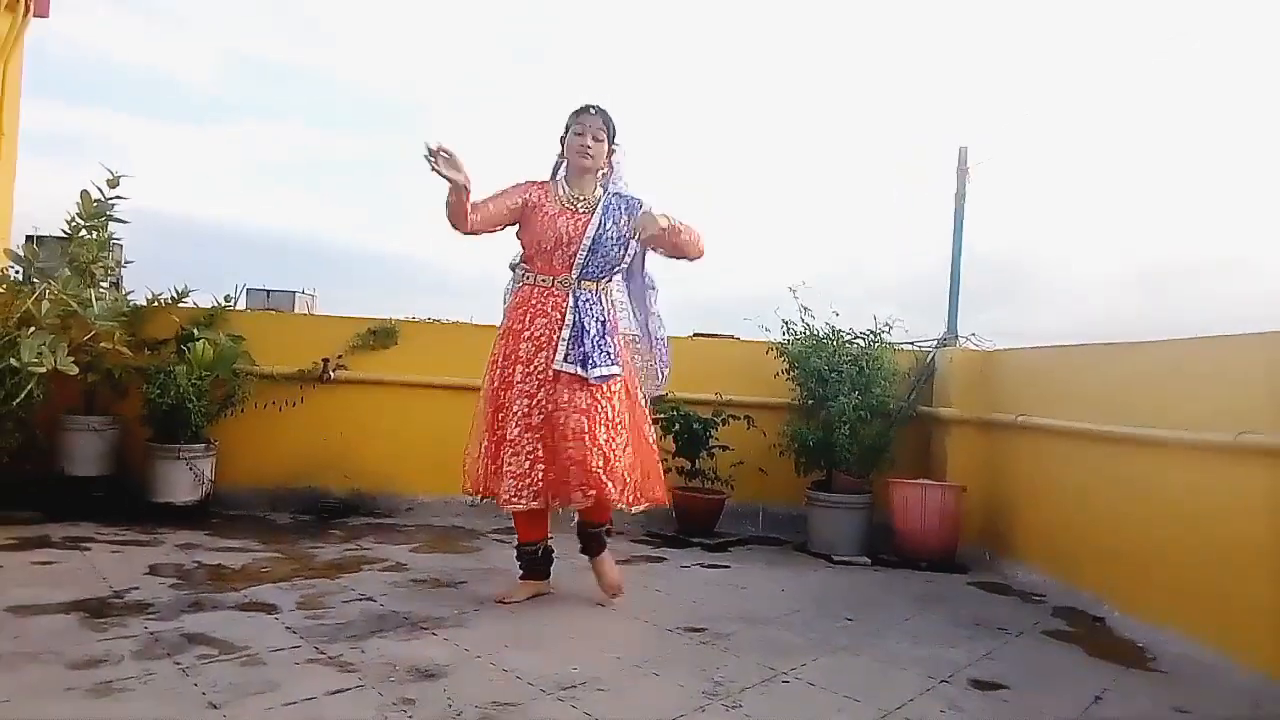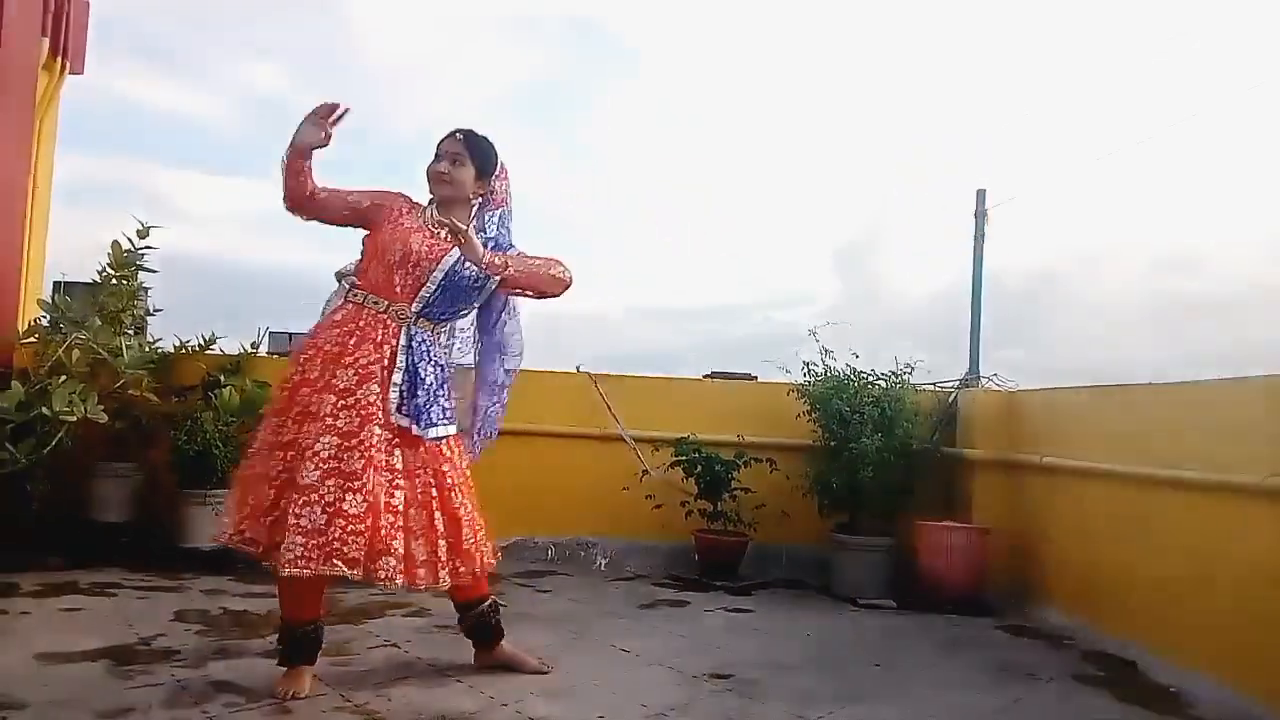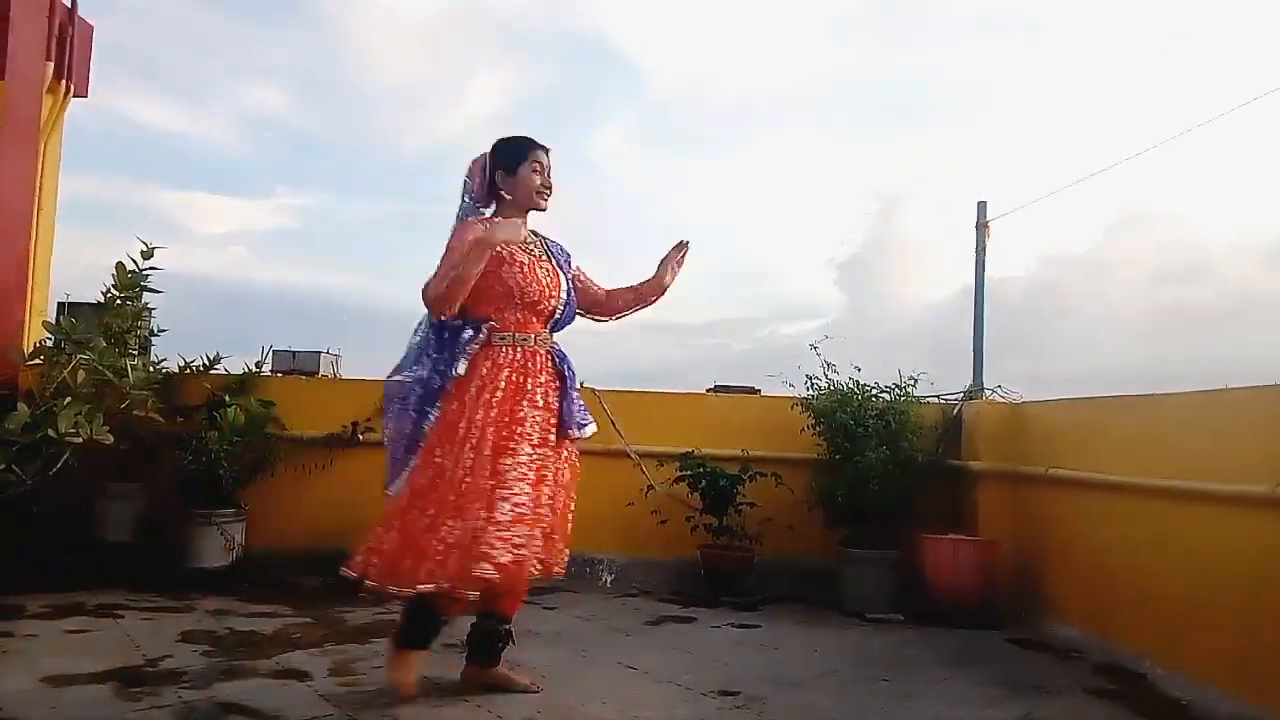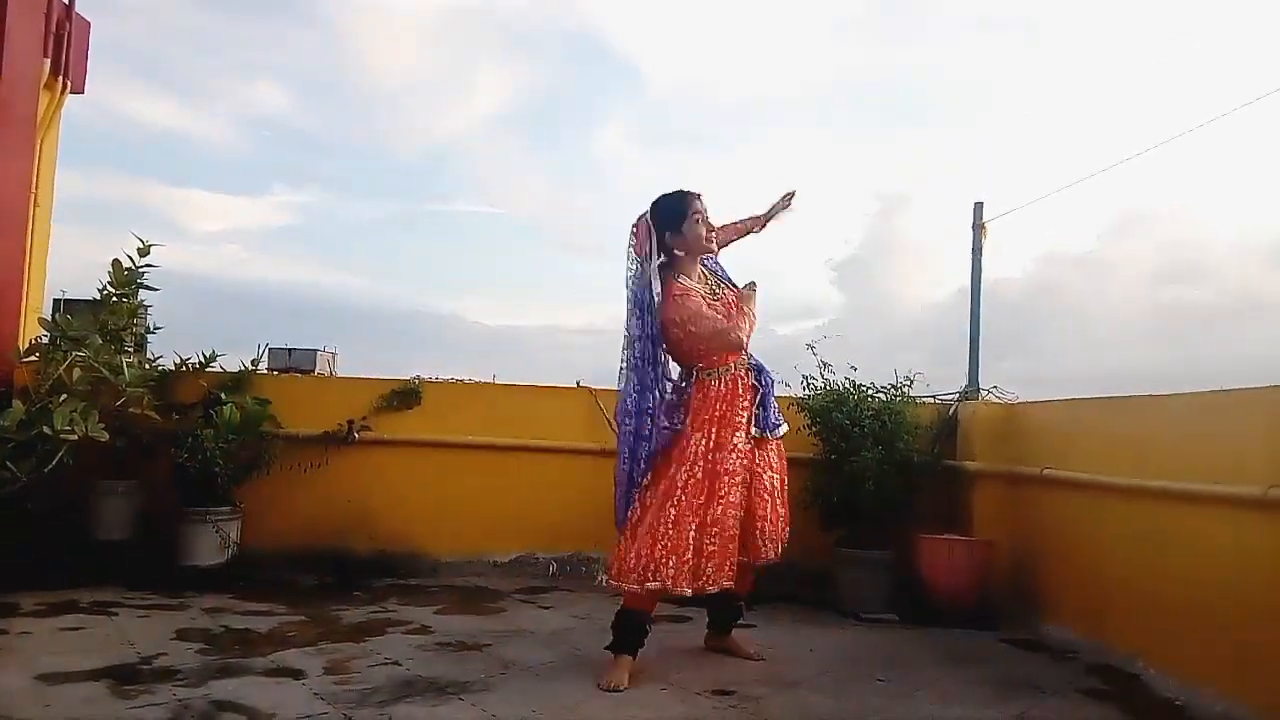
dt=1s
person 1, frame 1
left shoulder: (627, 210)
right shoulder: (532, 195)
left elbow: (692, 248)
right elbow: (467, 220)
left wrist: (669, 228)
right wrist: (458, 185)
left hip: (591, 340)
right hip: (529, 334)
left knee: (593, 450)
right knee: (523, 451)
left ankle: (598, 545)
right ankle: (535, 570)
person 1, frame 2
left shoulder: (493, 260)
right shoulder: (396, 211)
left elbow: (558, 277)
right elbow: (301, 199)
left wrist: (485, 258)
right wrist: (304, 143)
left hip: (412, 381)
right hip: (341, 362)
left knee: (441, 509)
right knee: (313, 504)
left ankle: (490, 641)
right ankle: (299, 655)
person 1, frame 3
left shoulder: (553, 254)
right shoulder: (477, 233)
left elbow: (604, 307)
right elbow: (441, 302)
left wrist: (664, 278)
right wrist: (484, 244)
left hip: (543, 391)
right hip: (491, 387)
left knee: (524, 527)
right knee: (484, 519)
left ankle: (483, 657)
right ankle: (411, 639)
person 1, frame 4
left shoulder: (701, 261)
right shoulder: (676, 299)
left elbow: (722, 233)
right elbow: (734, 344)
left wrist: (765, 219)
right wrist: (744, 304)
left hip: (746, 409)
right hip: (711, 412)
left knee: (747, 526)
right knee: (674, 526)
left ankle: (721, 629)
right ankle: (624, 649)
